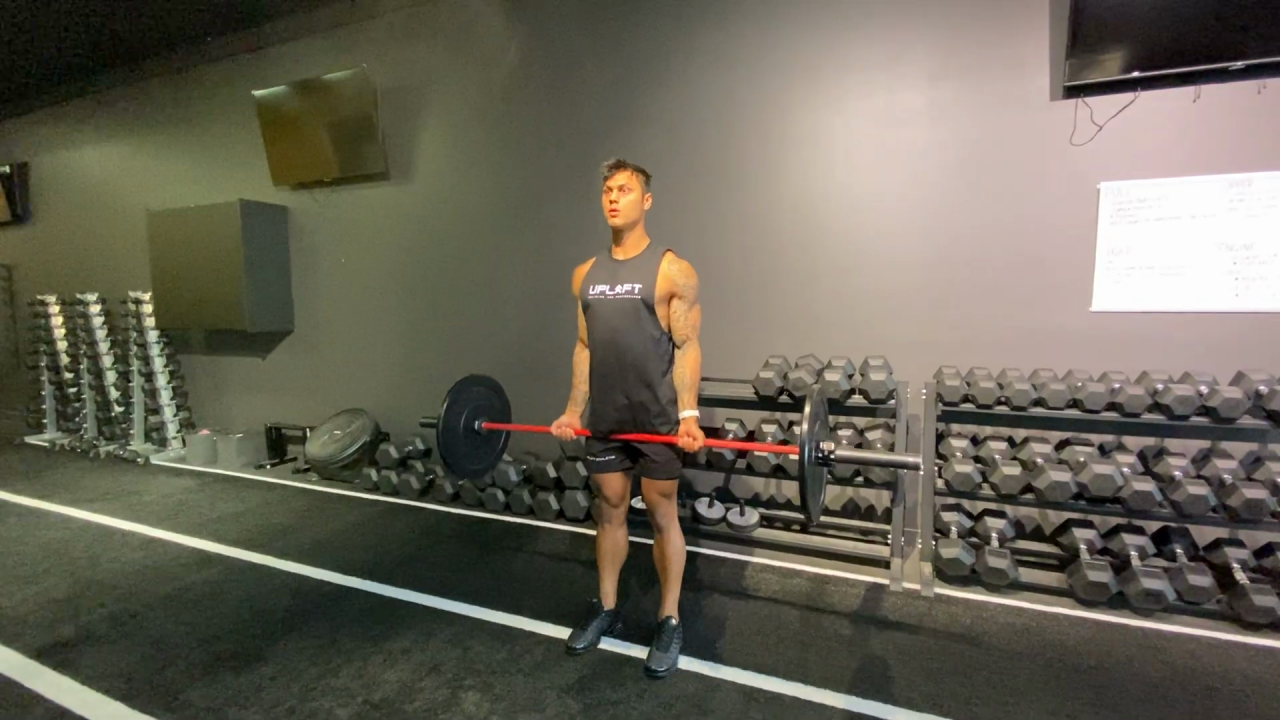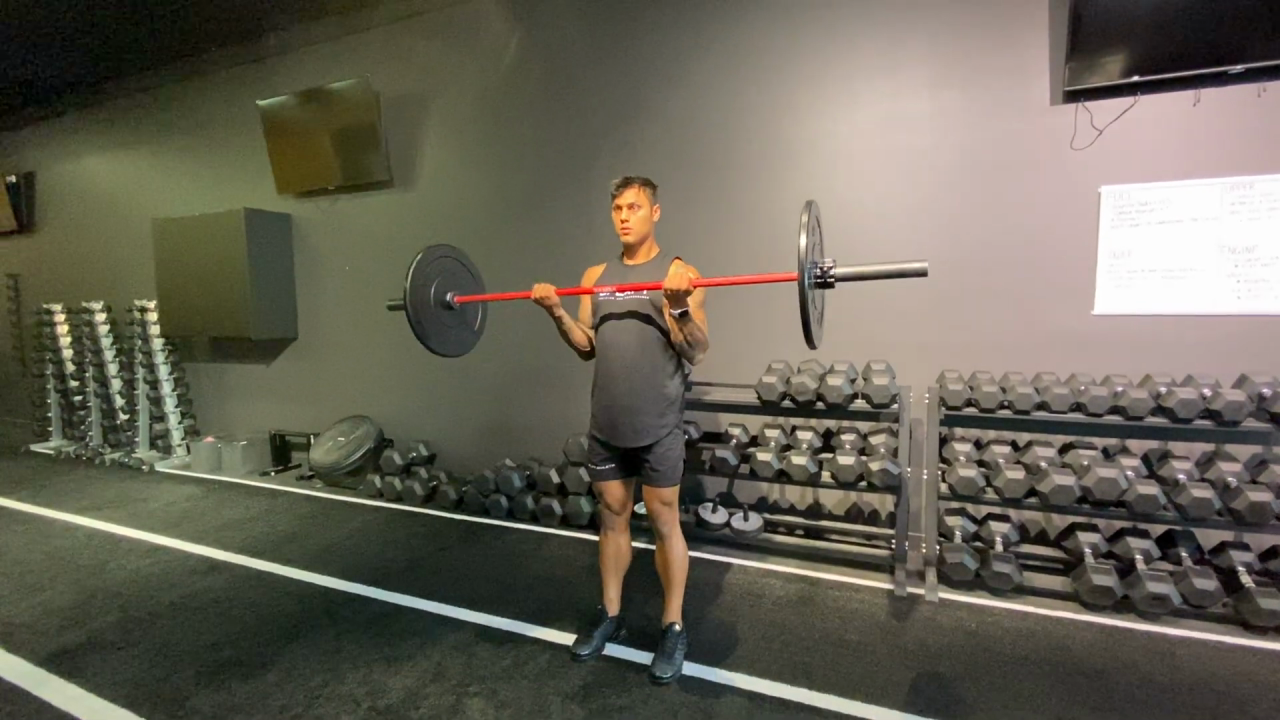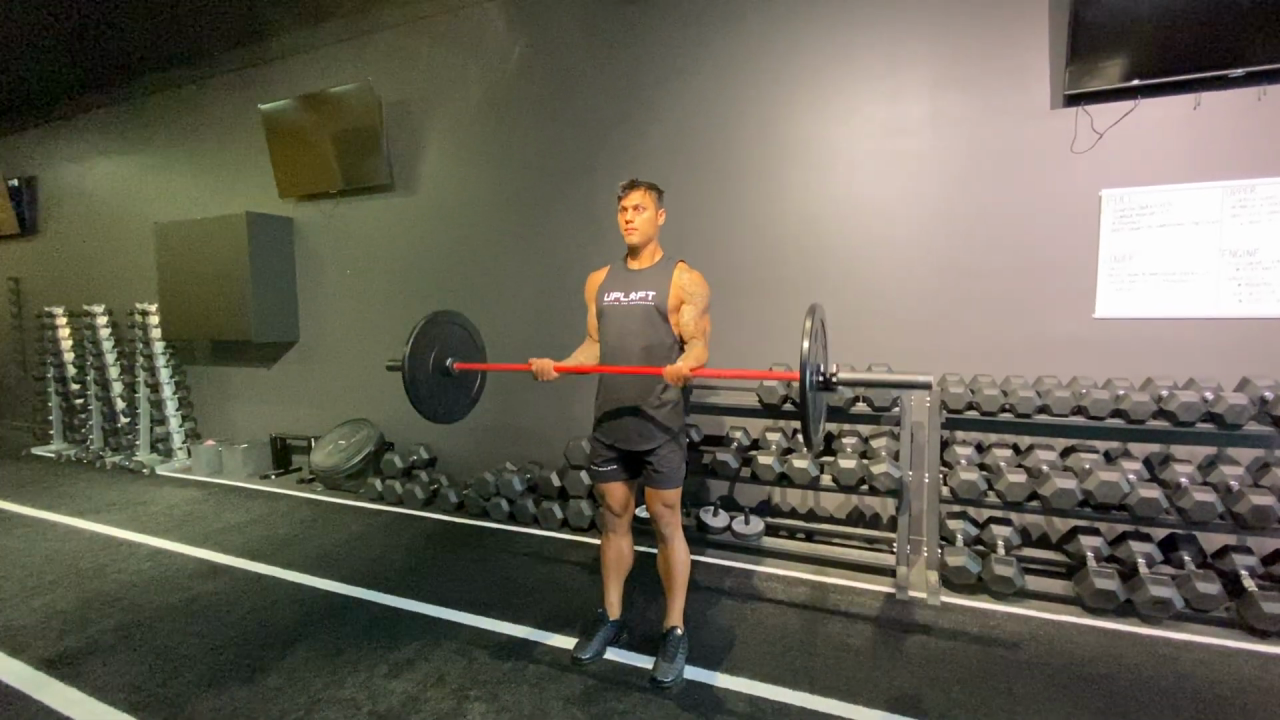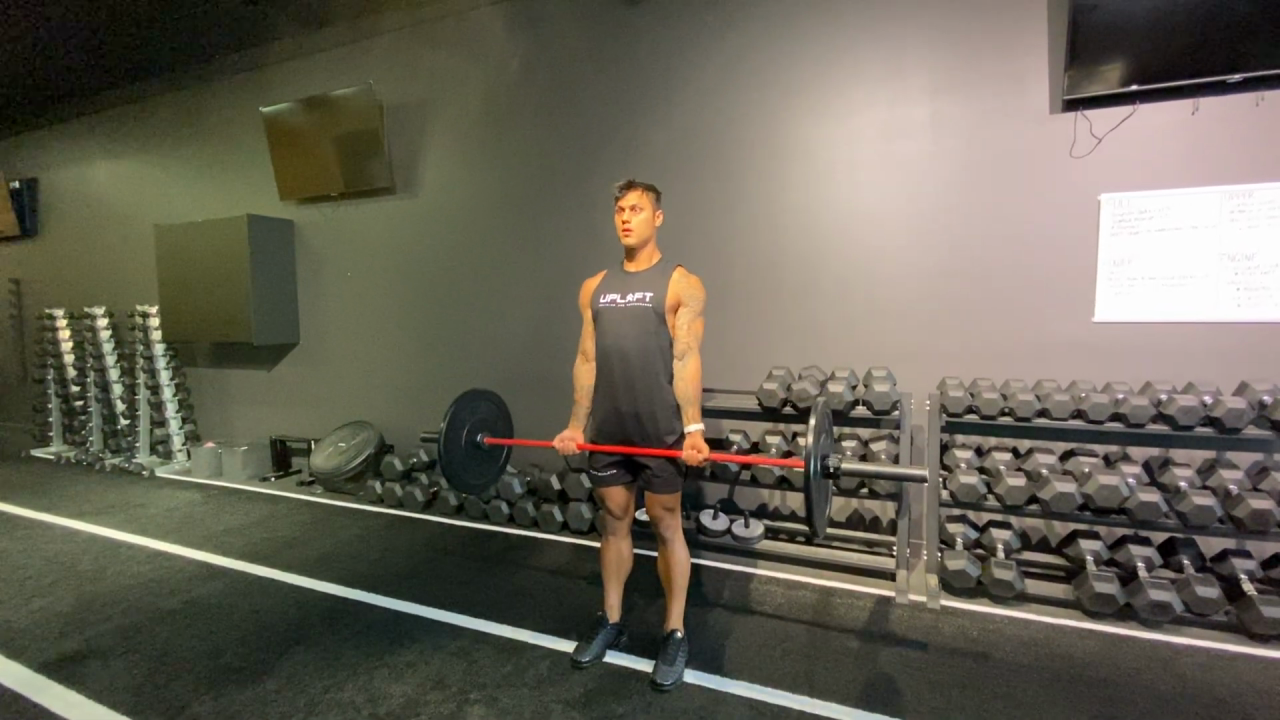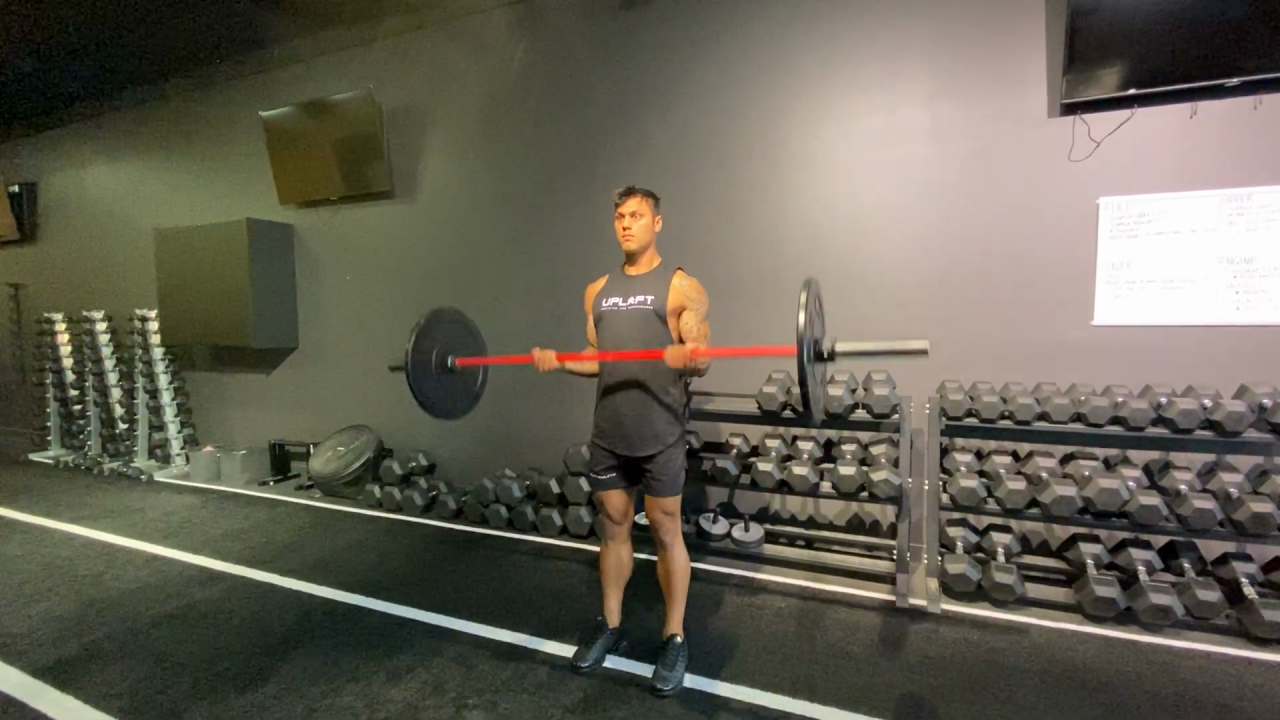
dt=1s
person 1, frame 1
left shoulder: (673, 271)
right shoulder: (586, 273)
left elbow: (687, 347)
right elbow: (585, 347)
left wrist: (688, 413)
right wrist: (573, 410)
left hip: (657, 419)
right hip: (605, 418)
left knee: (662, 518)
right knee: (609, 512)
left ankle: (669, 621)
right ankle: (606, 609)
person 1, frame 2
left shoulder: (678, 272)
right shoulder: (594, 276)
left elbow: (697, 352)
right elbow: (587, 346)
left wrist: (679, 306)
right wrist: (556, 311)
left hip: (657, 423)
right hip: (606, 421)
left knee: (664, 522)
right knee: (611, 517)
left ankle: (673, 627)
right ankle: (610, 614)
person 1, frame 3
left shoulder: (684, 279)
right shoulder: (599, 281)
left elbow: (698, 347)
right elbow: (596, 346)
left wrist: (686, 367)
right wrist: (558, 364)
left hip: (661, 427)
right hip: (609, 424)
left knee: (666, 525)
right knee: (613, 520)
left ankle: (675, 631)
right ankle: (611, 617)
person 1, frame 4
left shoulder: (682, 284)
right shoulder: (594, 287)
left elbow: (687, 359)
right elbow: (586, 359)
left wrist: (693, 428)
right wrist: (576, 425)
left hip: (660, 431)
right hip: (607, 431)
left knee: (666, 528)
right knee: (613, 524)
left ankle: (674, 634)
right ankle: (610, 621)
person 1, frame 5
left shoulder: (682, 286)
right shoulder: (597, 290)
left elbow: (700, 357)
left wrist: (687, 358)
right wrist: (560, 362)
left hip: (660, 432)
right hip: (608, 432)
left knee: (666, 532)
right knee: (613, 527)
left ankle: (675, 639)
right ankle: (610, 625)
